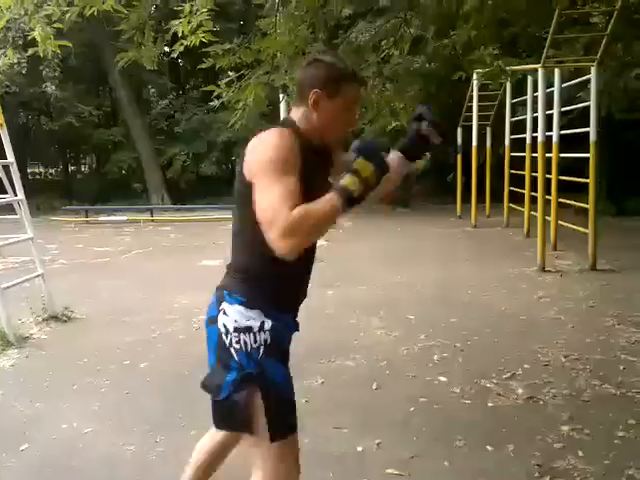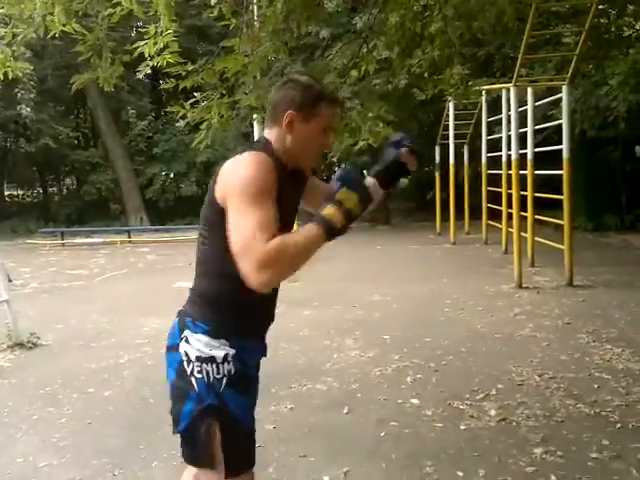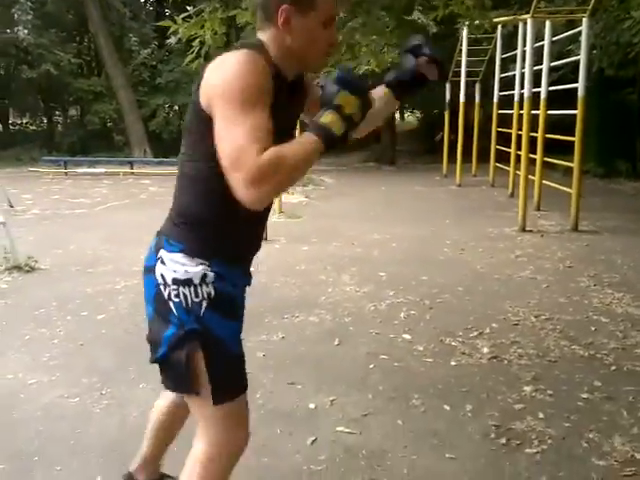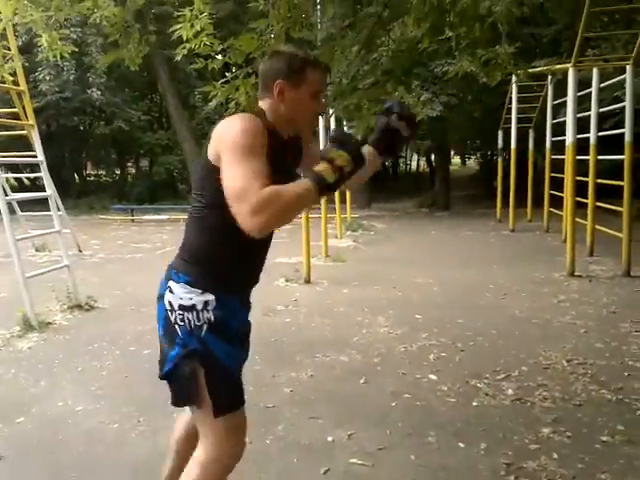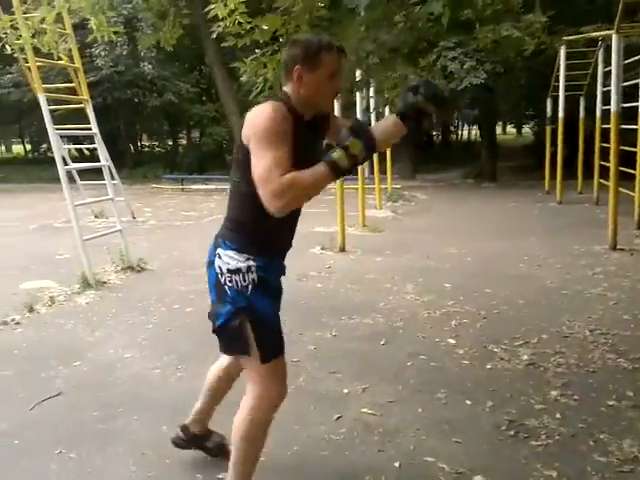
dt=1s
person 1, frame 1
left shoulder: (314, 149)
right shoulder: (275, 145)
right elbow: (287, 240)
left wrist: (410, 149)
right wrist: (353, 184)
left hip: (259, 317)
right hip: (249, 319)
left knee: (231, 429)
person 1, frame 2
left shoulder: (285, 170)
right shoulder: (251, 168)
left elbow: (331, 204)
right elbow: (262, 272)
left wrist: (384, 175)
right wrist: (333, 216)
left hip: (236, 341)
right hip: (211, 345)
person 1, frame 3
left shoulder: (290, 79)
right shoulder: (239, 70)
left elbow: (353, 126)
right elbow: (255, 186)
left wrist: (399, 83)
right wrist: (329, 125)
left hip: (219, 264)
right hip: (190, 267)
left knee: (200, 385)
right knee: (227, 432)
person 1, frame 4
left shoulder: (289, 142)
right shoulder: (240, 130)
left elbow: (348, 182)
right elbow: (257, 218)
left wrist: (380, 144)
right wrist: (324, 175)
left hip: (228, 296)
right hip: (196, 298)
left knee: (212, 414)
right knee: (225, 441)
person 1, frame 5
left shoulder: (314, 118)
right shoulder: (269, 118)
left elbow: (371, 143)
right elbow: (278, 199)
left wrist: (405, 114)
right wrist: (338, 161)
left hip: (263, 259)
right hip: (241, 262)
left knee: (242, 356)
right knee: (269, 385)
left ankle: (194, 427)
